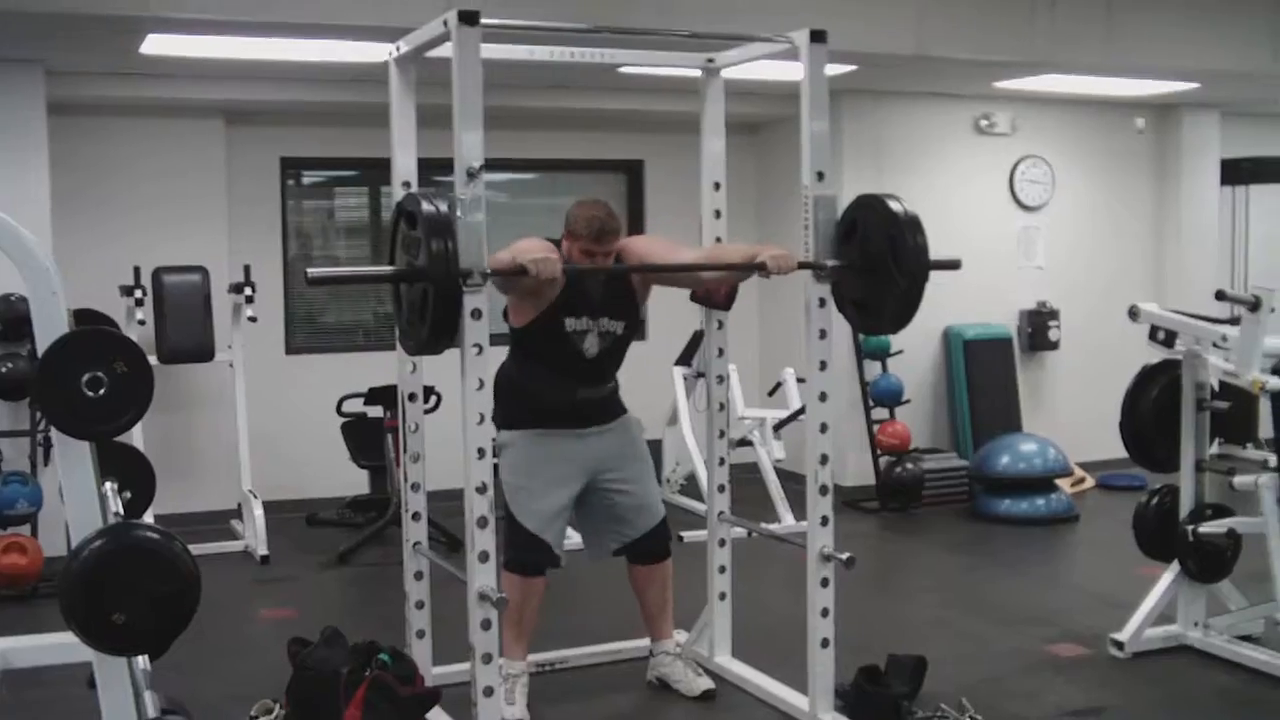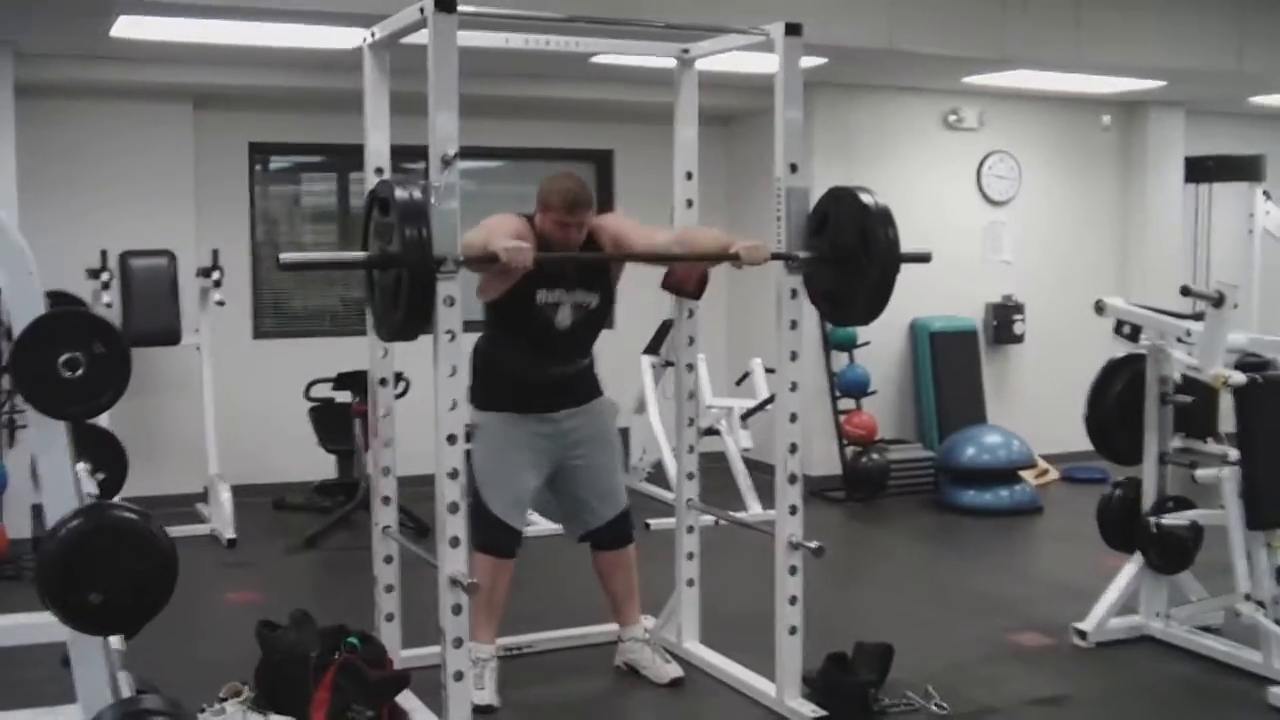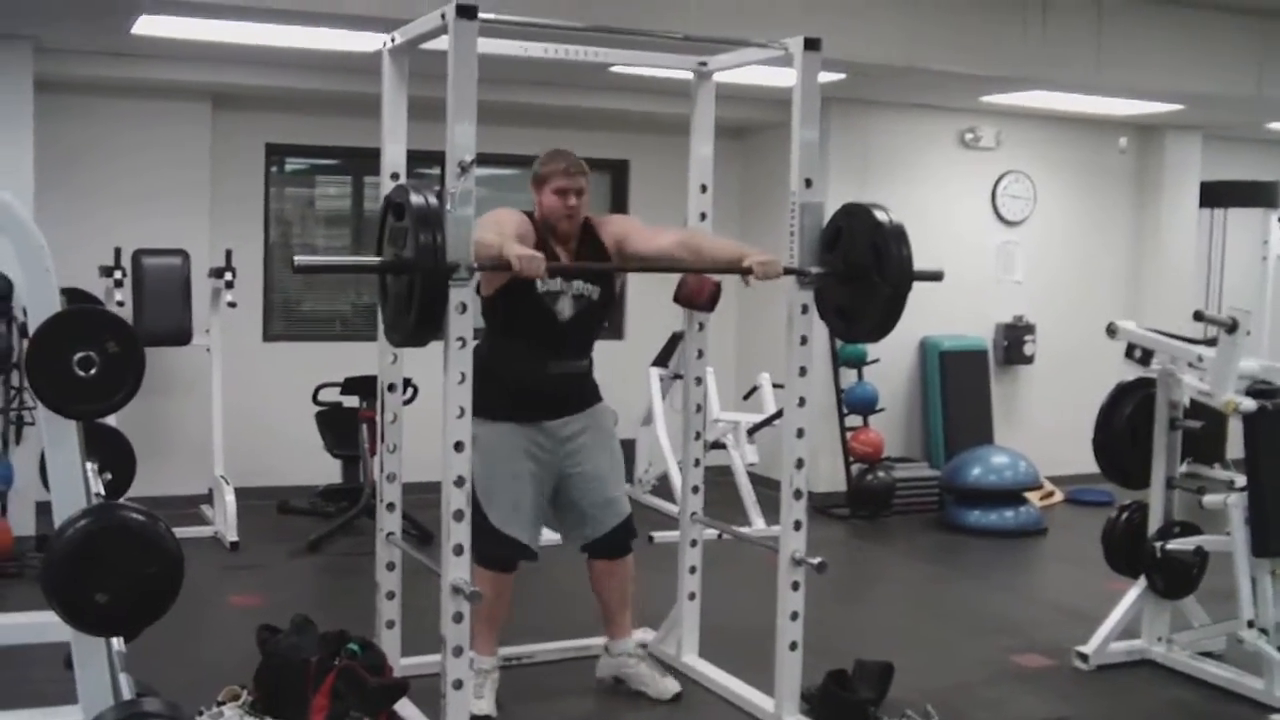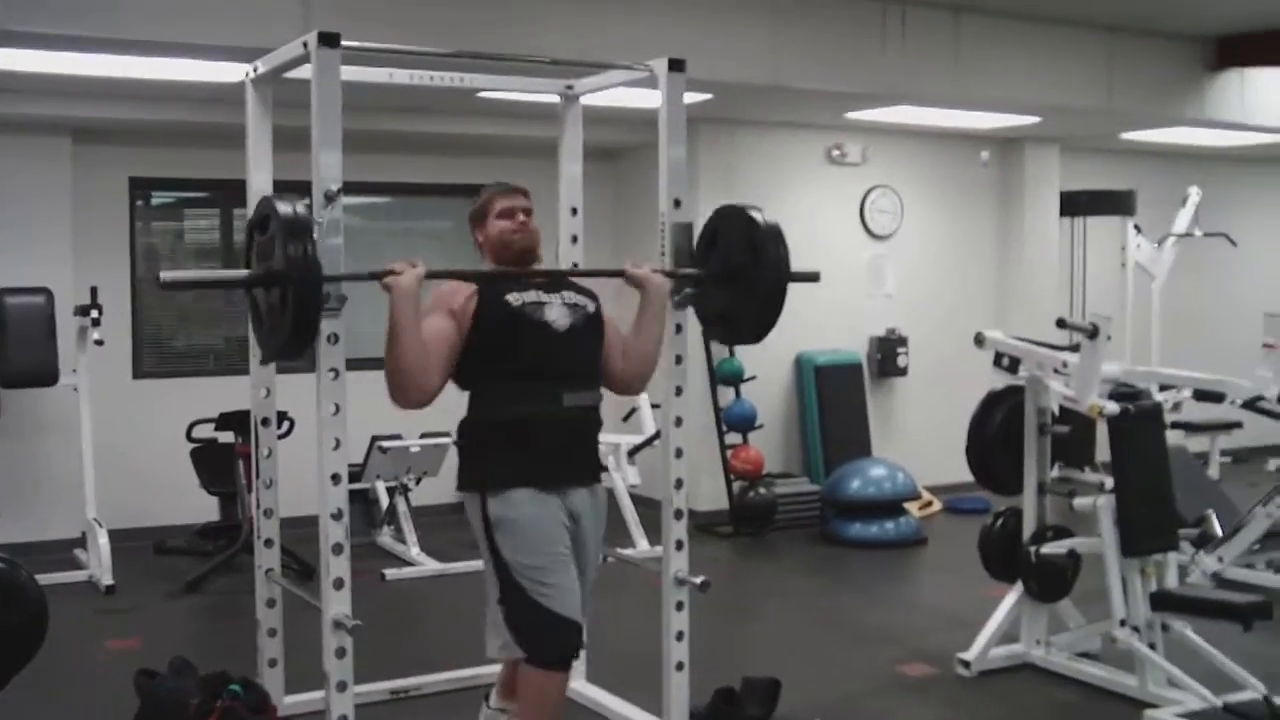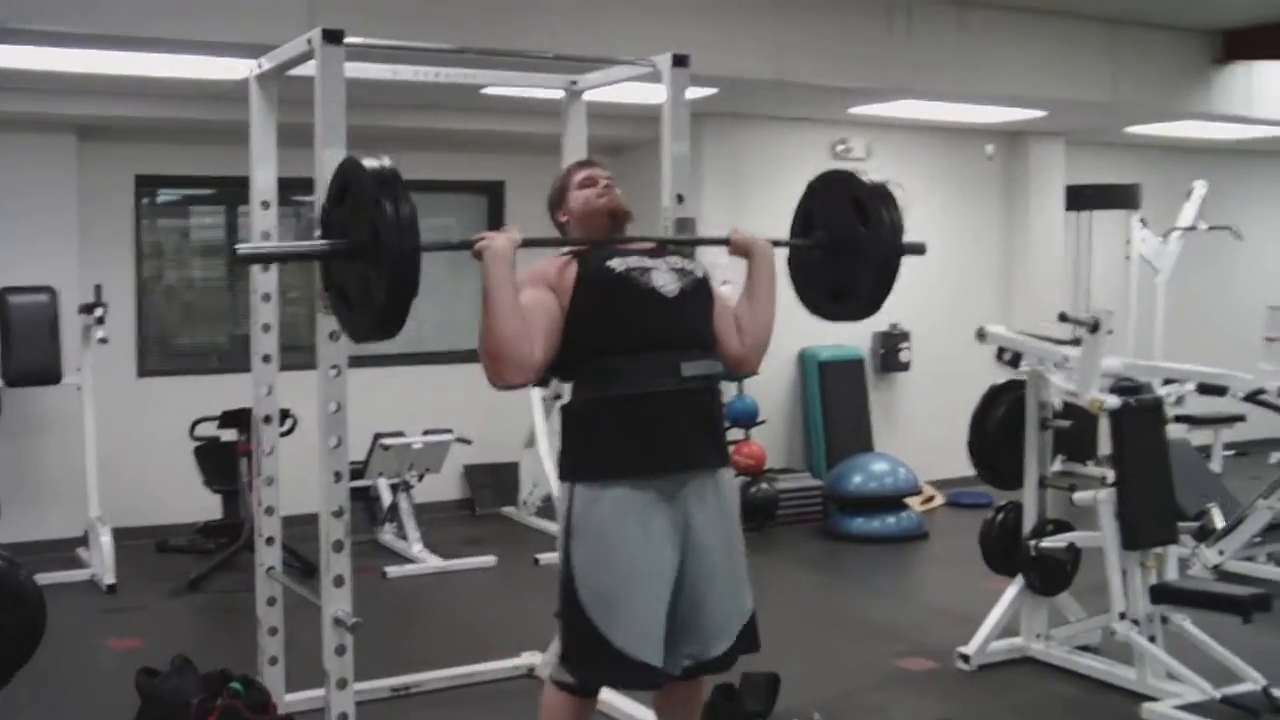
dt=1s
person 1, frame 1
left shoulder: (637, 259)
right shoulder: (540, 261)
left elbow: (703, 260)
right elbow: (498, 267)
left wrist: (759, 255)
right wrist: (526, 264)
left hip: (607, 422)
right hip: (535, 429)
left knee: (651, 537)
right knee: (529, 549)
left ankle: (665, 655)
right ankle: (512, 673)
person 1, frame 2
left shoulder: (611, 236)
right shoulder: (513, 236)
left elbow: (674, 241)
right elbow: (471, 244)
left wrist: (732, 244)
right wrist: (496, 247)
left hip: (582, 404)
right hip: (507, 412)
left knee: (613, 524)
right knee: (496, 529)
left ankle: (633, 641)
right ankle: (481, 658)
person 1, frame 3
left shoulder: (610, 235)
right shoulder: (513, 227)
left elbow: (677, 243)
right elbow: (482, 241)
left wrist: (745, 254)
right wrist: (509, 253)
left hip: (580, 412)
right hip: (506, 417)
left knee: (612, 530)
right knee: (498, 542)
left ankle: (621, 652)
right ankle: (482, 668)
person 1, frame 4
left shoulder: (578, 294)
right shoulder: (461, 297)
left elbow: (630, 376)
right elbow: (411, 391)
left wrist: (654, 296)
right wrist: (404, 301)
left hip: (581, 479)
right hip: (508, 482)
left knee: (544, 624)
right knee: (553, 628)
person 1, frame 5
left shoulder: (682, 264)
right shoulder: (557, 276)
left elbow: (745, 354)
right elbow: (510, 367)
left wrist: (760, 260)
right wrist: (498, 264)
left hip: (702, 474)
right hip: (613, 481)
left knee: (698, 644)
right knee: (589, 652)
